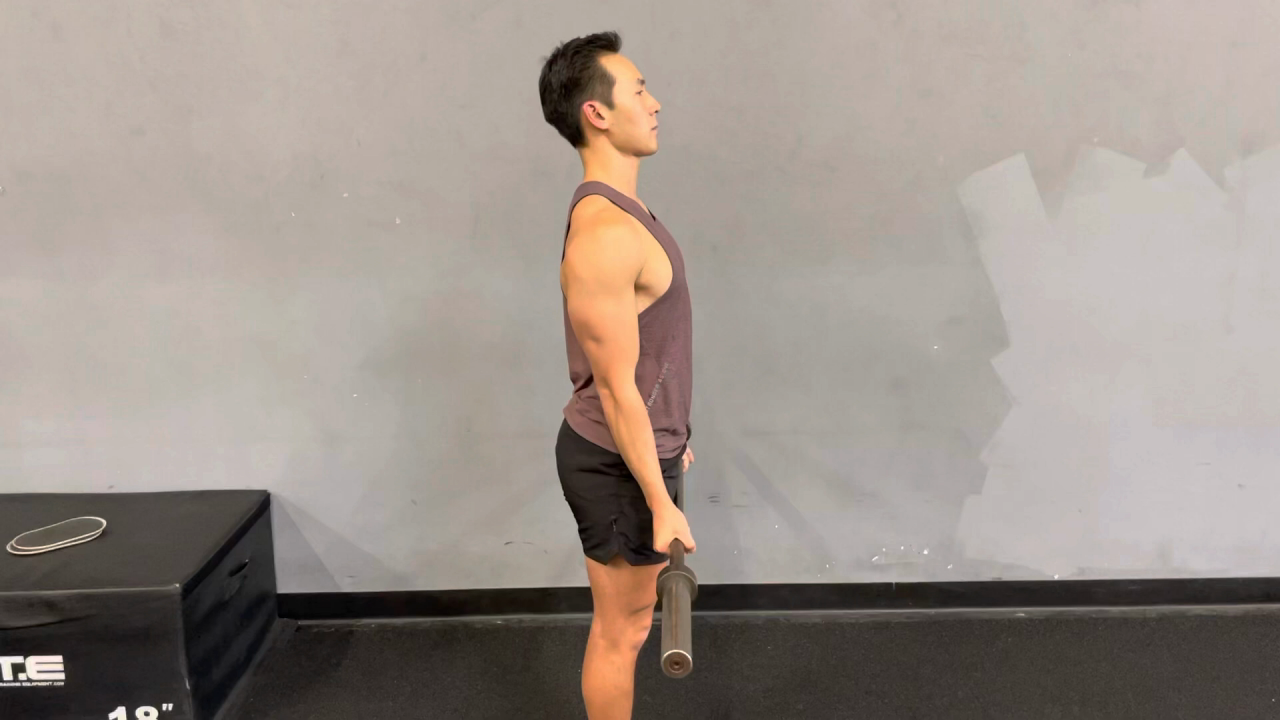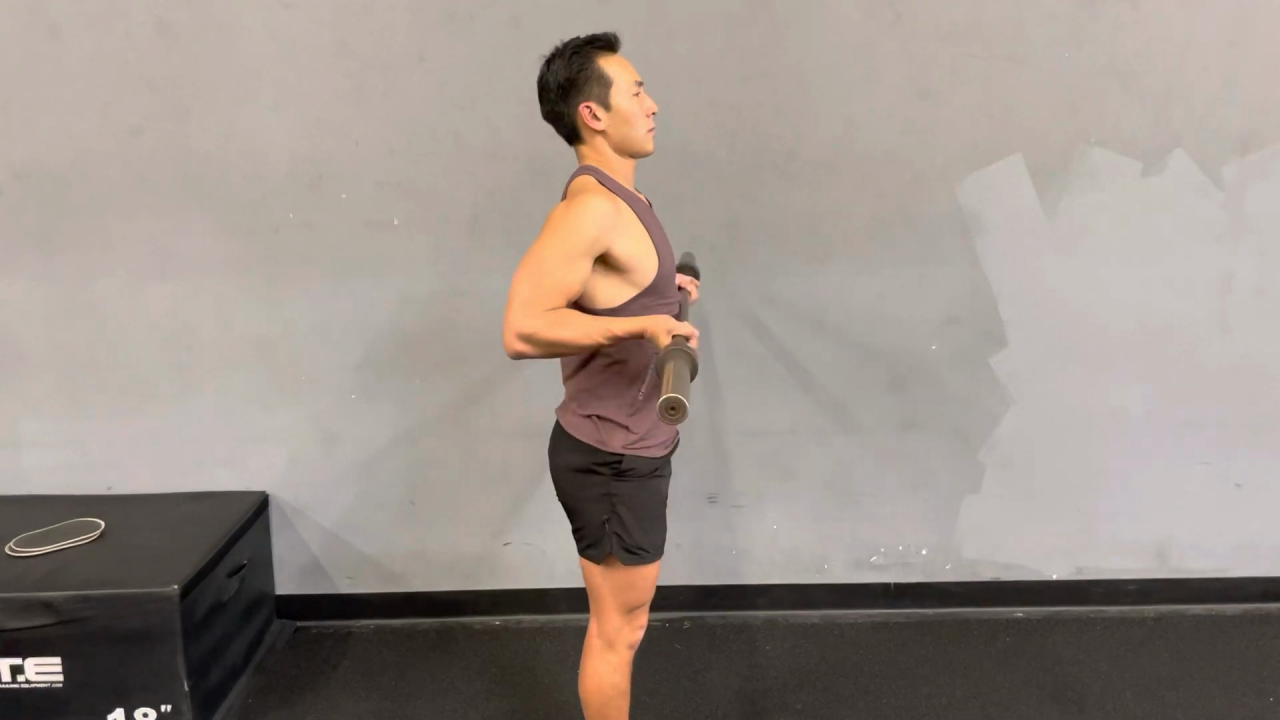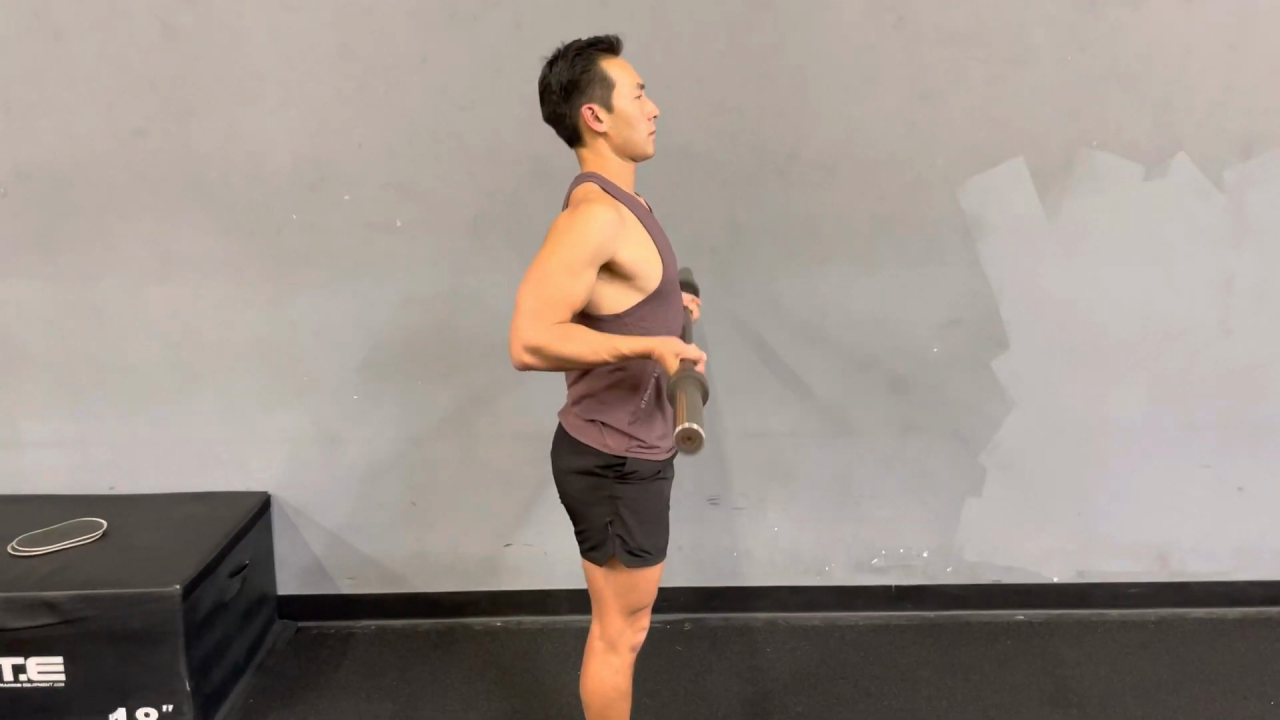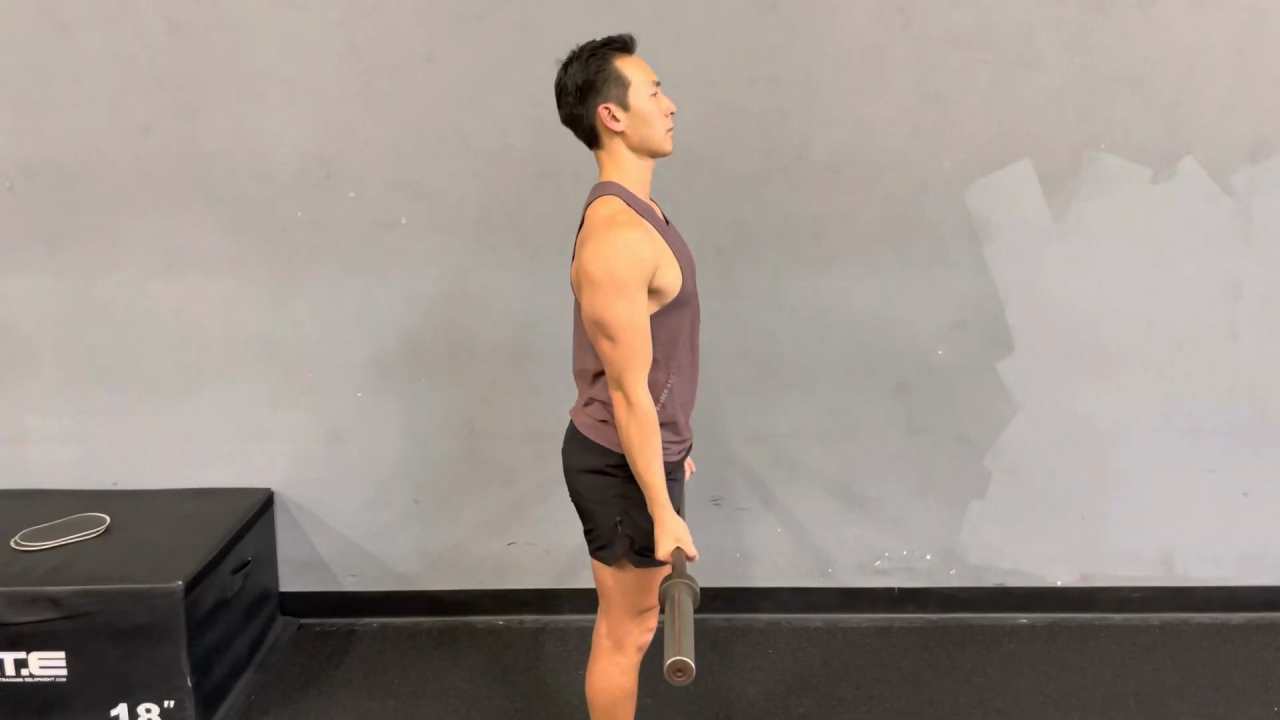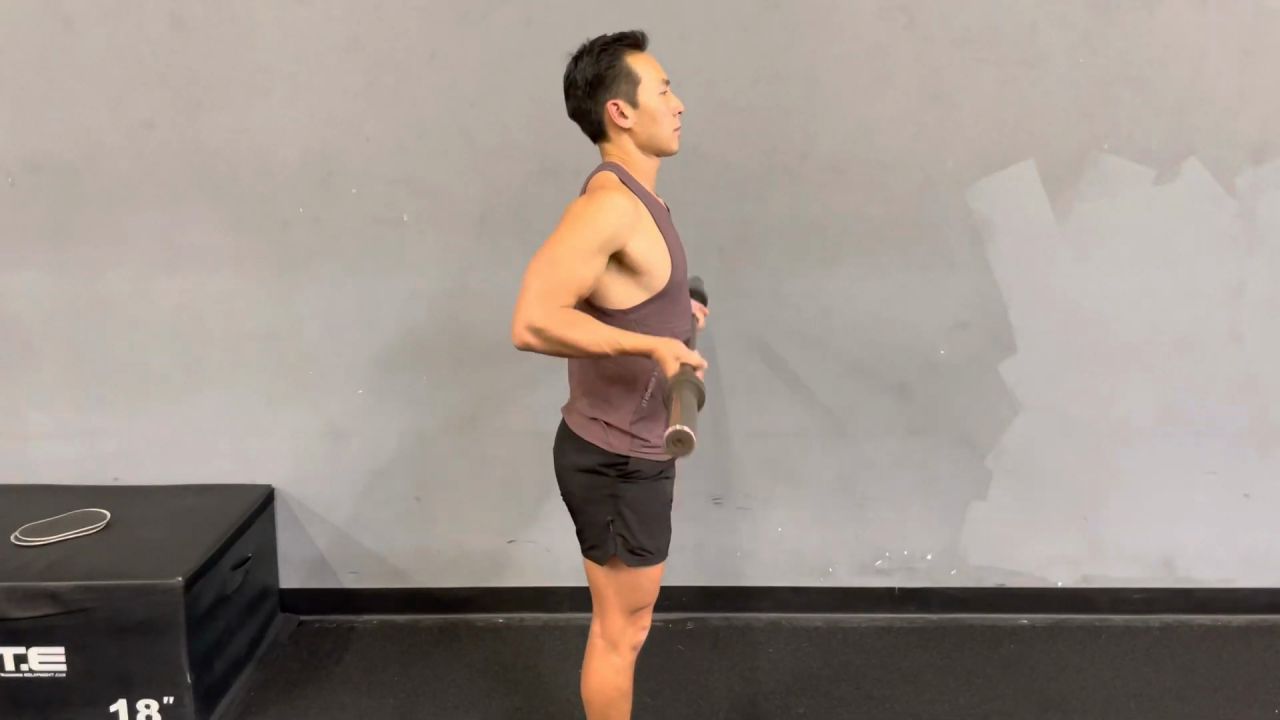
dt=1s
person 1, frame 1
left shoulder: (618, 209)
right shoulder: (606, 232)
right elbow: (615, 385)
left wrist: (671, 434)
right wrist: (661, 504)
left hip: (637, 449)
right hip: (619, 462)
left knee: (624, 623)
right knee: (622, 630)
person 1, frame 2
left shoulder: (618, 198)
right shoulder: (592, 207)
right elbow: (523, 329)
left wrist: (663, 288)
right wrist: (642, 326)
left hip: (629, 447)
right hip: (611, 457)
left knee: (620, 623)
right knee: (618, 629)
person 1, frame 3
left shoulder: (619, 203)
right shoulder: (595, 215)
right elbow: (531, 339)
left wrist: (668, 304)
right wrist: (652, 345)
left hip: (628, 449)
right hip: (613, 458)
left knee: (621, 625)
right knee: (620, 631)
person 1, frame 4
left shoulder: (634, 211)
right shoulder: (618, 235)
right elbow: (628, 389)
left wrist: (673, 452)
right wrist: (662, 511)
left hip: (640, 452)
right hip: (623, 464)
left knee: (626, 625)
right knee: (627, 632)
person 1, frame 5
left shoulder: (635, 197)
right shoulder: (611, 202)
right elbow: (533, 321)
left wrist: (674, 309)
right wrist: (650, 346)
left hip: (632, 450)
right hip: (615, 459)
left knee: (625, 624)
right knee: (620, 630)
